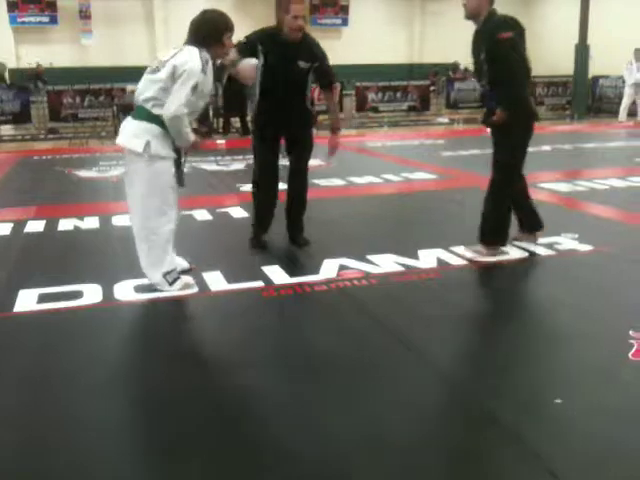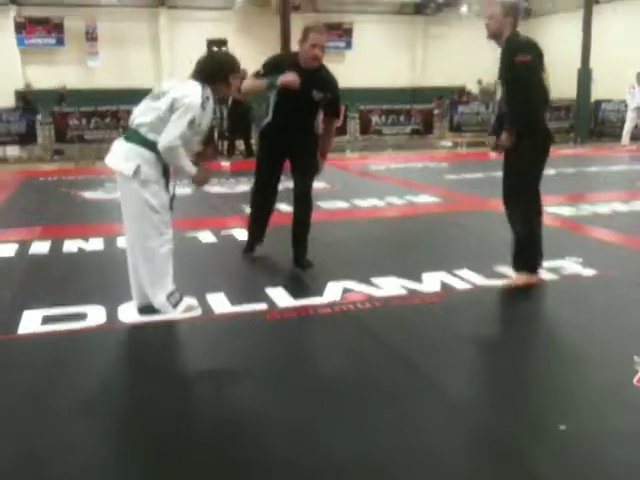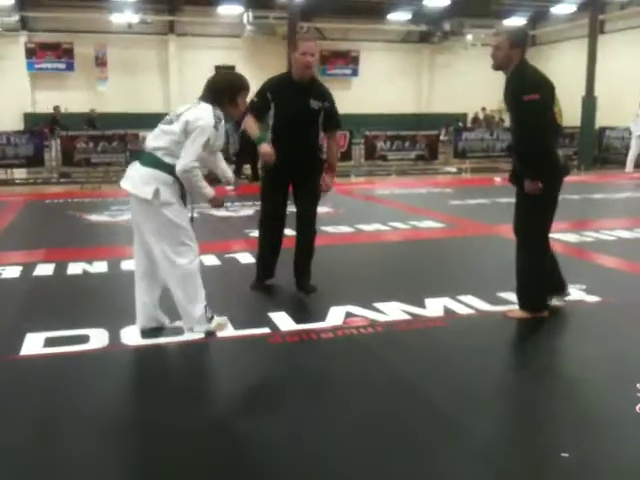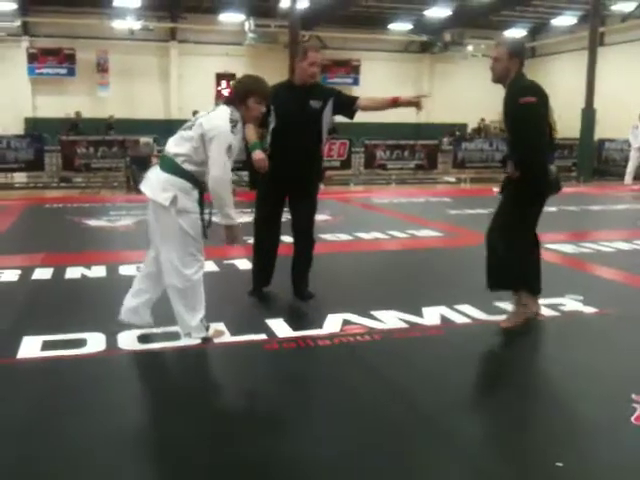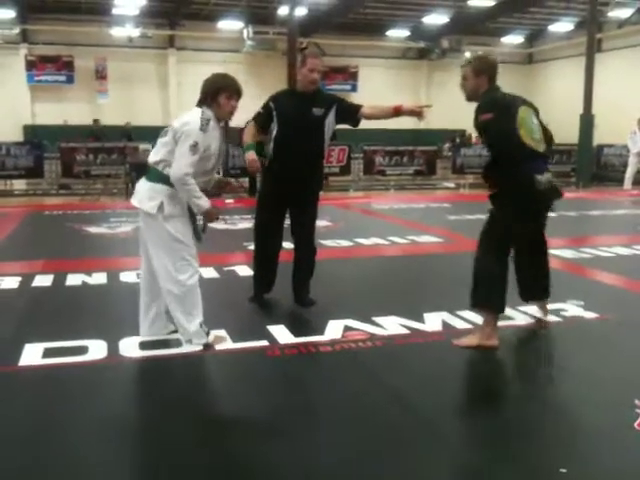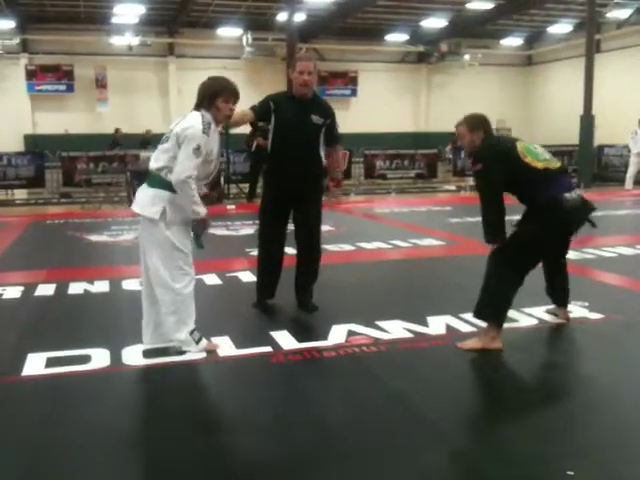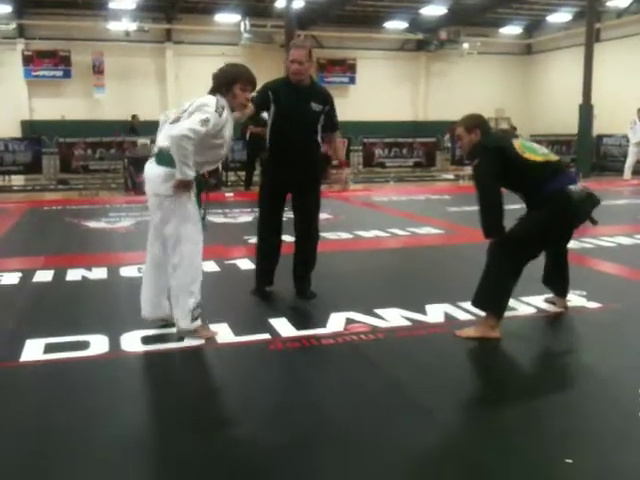
dt=0.5s
person 1, frame 1
left shoulder: (186, 56)
right shoulder: (196, 63)
right elbow: (174, 112)
left wrist: (183, 138)
right wrist: (187, 141)
left hip: (144, 134)
right hip: (151, 139)
left knee: (156, 207)
right knee: (156, 209)
left ankle: (165, 262)
right ankle: (163, 275)
person 1, frame 2
left shoulder: (189, 90)
right shoulder: (197, 99)
right elbow: (169, 143)
left wrist: (195, 151)
right wrist: (192, 172)
left hip: (134, 157)
right hip: (140, 162)
left knee: (143, 232)
right knee: (155, 232)
left ankle: (147, 297)
right ankle: (165, 300)
person 1, frame 3
left shoulder: (202, 112)
right shoulder: (208, 121)
left elbow: (210, 155)
right elbow: (186, 167)
left wrist: (229, 177)
right wrist: (208, 195)
left hip: (145, 180)
right hip: (158, 185)
left knee: (150, 254)
right knee: (183, 252)
left ankle: (149, 318)
right ankle: (199, 320)
person 1, frame 4
left shoulder: (224, 118)
right shoulder: (226, 127)
right elbow: (218, 178)
right wrist: (230, 221)
left hip: (166, 184)
right hip: (175, 190)
left knee: (164, 255)
right knee: (187, 260)
left ankle: (135, 310)
right ankle: (194, 327)
person 1, frame 5
left shoulder: (208, 123)
right shoulder: (198, 125)
right elbow: (180, 174)
left wrist: (215, 181)
right wrist: (203, 206)
left hip: (159, 195)
right hip: (163, 198)
left knee: (158, 265)
right knee: (181, 266)
left ankle: (155, 325)
right ankle: (195, 332)
person 1, frame 6
left shoulder: (200, 124)
right shoulder: (200, 128)
right elbow: (182, 176)
left wrist: (192, 207)
right wrist: (198, 213)
left hip: (156, 200)
right hip: (165, 203)
left knee: (159, 272)
right knee: (177, 273)
left ankle: (158, 334)
right ankle: (186, 338)
person 1, frame 7
left shoulder: (211, 105)
right shoulder: (216, 110)
left elbow: (168, 120)
right elbow: (179, 135)
left wrist: (163, 154)
right wrist: (185, 175)
left hip: (161, 172)
right hip: (171, 178)
left knee: (162, 245)
right knee: (187, 247)
left ankle: (156, 307)
right ankle: (188, 318)
person 2, frame 1
left shoulder: (504, 27)
right shoulder: (481, 33)
left elbow: (519, 70)
left wrist: (507, 108)
right wrist: (492, 107)
left hip: (515, 115)
right hip: (500, 113)
left knee: (503, 174)
right knee: (509, 171)
left ankle: (492, 240)
right ankle: (529, 227)
person 2, frame 2
left shoulder: (522, 48)
right shoulder: (510, 49)
left elbow: (529, 95)
left wrist: (511, 131)
right wrist: (503, 130)
left hip: (529, 138)
right hip: (520, 137)
left knee: (523, 199)
right knee: (515, 197)
left ankle: (528, 268)
right ankle: (527, 257)
person 2, frame 3
left shoulder: (529, 82)
right shoulder: (517, 78)
left elbow: (538, 132)
left wrist: (533, 176)
right wrist: (526, 171)
left hip: (540, 173)
right hip: (535, 170)
left knee: (530, 234)
right knee: (531, 231)
left ankle: (535, 304)
right ankle: (552, 286)
person 2, frame 4
left shoulder: (524, 91)
right shoulder: (521, 90)
left elbow: (536, 134)
left wrist: (517, 165)
right wrist: (516, 163)
left hip: (528, 178)
right hip: (535, 176)
left knee: (502, 235)
right knee: (523, 235)
left ankle: (523, 303)
right ankle: (530, 299)
person 2, frame 5
left shoulder: (488, 106)
right shoulder: (518, 102)
left elbow: (502, 148)
right elbow: (545, 140)
left wrist: (492, 179)
left hip: (519, 190)
right hip: (539, 187)
left knee: (491, 252)
right knee: (532, 245)
left ankle: (488, 331)
right ankle: (541, 305)
person 2, frame 6
left shoulder: (485, 153)
right shoulder: (509, 145)
left elbow: (491, 201)
left wrist: (496, 239)
right wrist: (526, 228)
left hip: (554, 210)
right hip: (572, 205)
left knee: (505, 260)
right knee: (553, 252)
left ankle: (491, 334)
right ankle: (561, 307)
person 2, frame 7
left shoulder: (484, 150)
right shoulder: (508, 144)
left elbow: (489, 197)
left wrist: (494, 234)
left hip: (558, 202)
right hip: (577, 198)
left knee: (504, 250)
right knee: (554, 241)
left ankle: (490, 324)
right ankle: (560, 296)
person 3, frame 1
left shoulder: (313, 50)
right shoulder: (263, 38)
left elbow: (329, 90)
right elbow: (231, 55)
left wrist: (335, 130)
right wrist: (240, 62)
left hip: (299, 119)
right hip: (266, 117)
left knee: (299, 175)
right knee: (265, 175)
left ankle: (296, 231)
right ankle: (259, 230)
person 3, frame 2
left shoulder: (327, 81)
right shoulder: (279, 63)
left elbow: (330, 120)
right elbow: (246, 87)
left wrist: (322, 153)
right wrist: (275, 82)
left hip: (305, 142)
right hip: (273, 137)
left knee: (303, 196)
right knee: (263, 189)
left ankle: (300, 252)
right ankle: (253, 238)
person 3, frame 3
left shoulder: (322, 94)
right shoulder: (273, 86)
left elbow: (331, 134)
right elbow: (249, 118)
left wrist: (330, 170)
right wrist: (261, 141)
left hip: (309, 167)
right hip: (277, 164)
left knee: (307, 223)
right knee: (271, 219)
left ankle: (303, 278)
right ankle: (263, 275)
person 3, frame 4
left shoulder: (327, 95)
right shoulder: (276, 93)
left elbow: (363, 103)
right elbow: (252, 122)
left wrist: (399, 101)
right wrist: (255, 148)
left hip: (307, 174)
right hip: (274, 172)
left knee: (304, 230)
right knee: (265, 227)
left ankle: (300, 284)
right ankle: (259, 282)
person 3, frame 5
left shoulder: (330, 103)
right shoulder: (279, 100)
left elbow: (366, 111)
right elbow: (254, 126)
left wrist: (402, 110)
right wrist: (250, 148)
left hip: (308, 182)
right hip: (275, 179)
left knee: (305, 238)
right knee: (266, 234)
left ankle: (301, 290)
right ankle: (260, 289)
person 3, frame 6
left shoulder: (324, 110)
right shoulder: (276, 102)
left elbow: (333, 148)
right elbow: (248, 115)
left hip: (309, 186)
right hip: (277, 183)
left knee: (309, 242)
right knee: (270, 240)
left ankle: (304, 295)
right ankle: (264, 295)
person 3, frame 7
left shoulder: (322, 96)
right shoulder: (273, 89)
left elbow: (332, 134)
right elbow: (249, 108)
left hip: (308, 172)
right hip: (275, 169)
left knee: (307, 229)
right knee: (269, 226)
left ankle: (302, 283)
right ankle: (263, 282)
